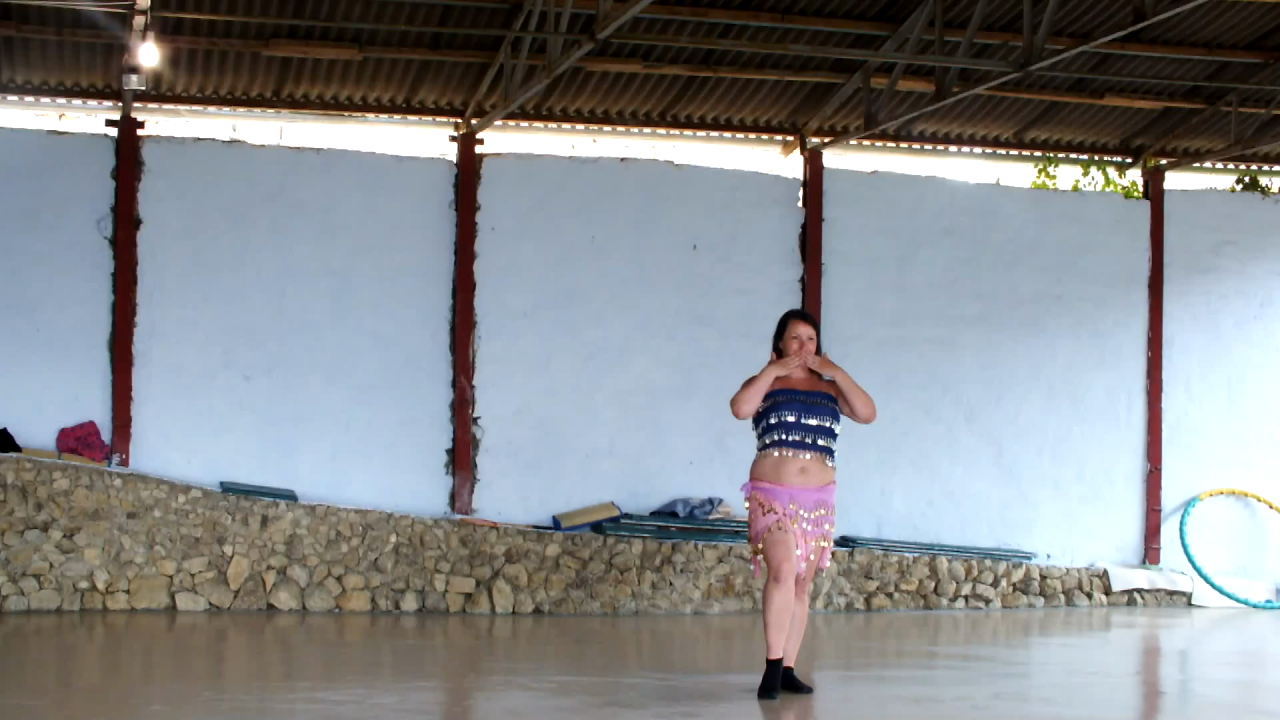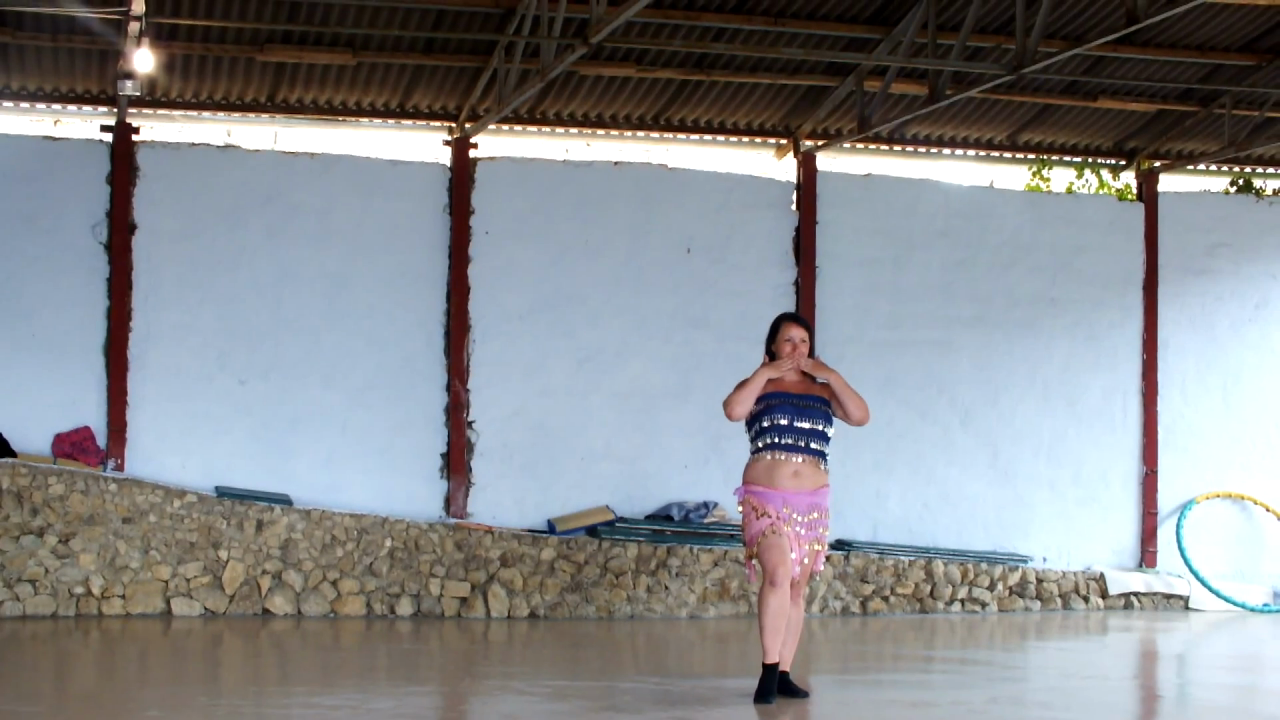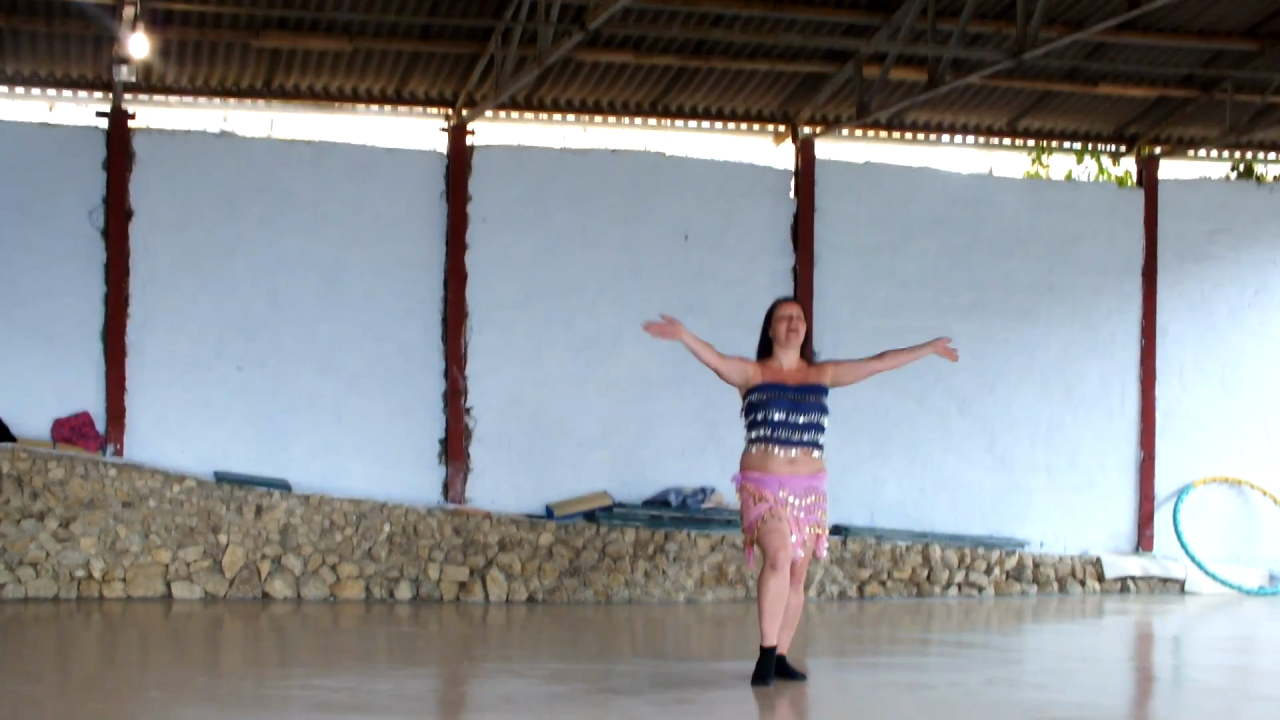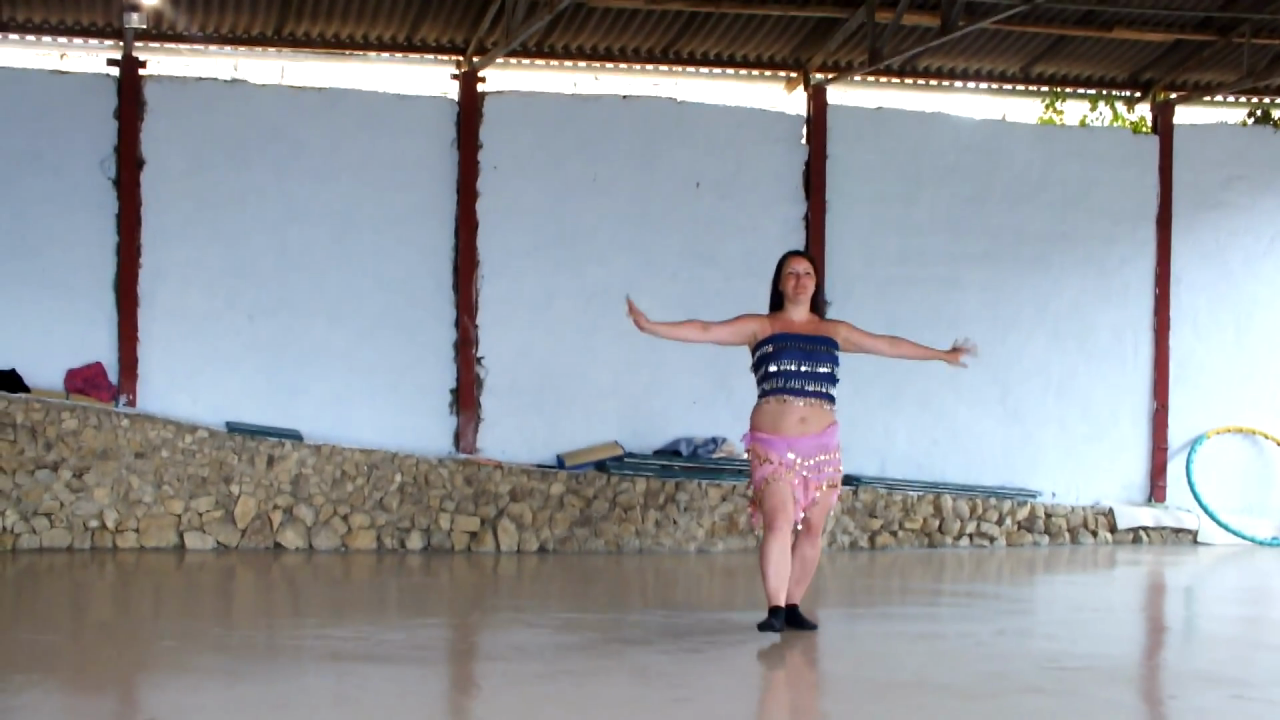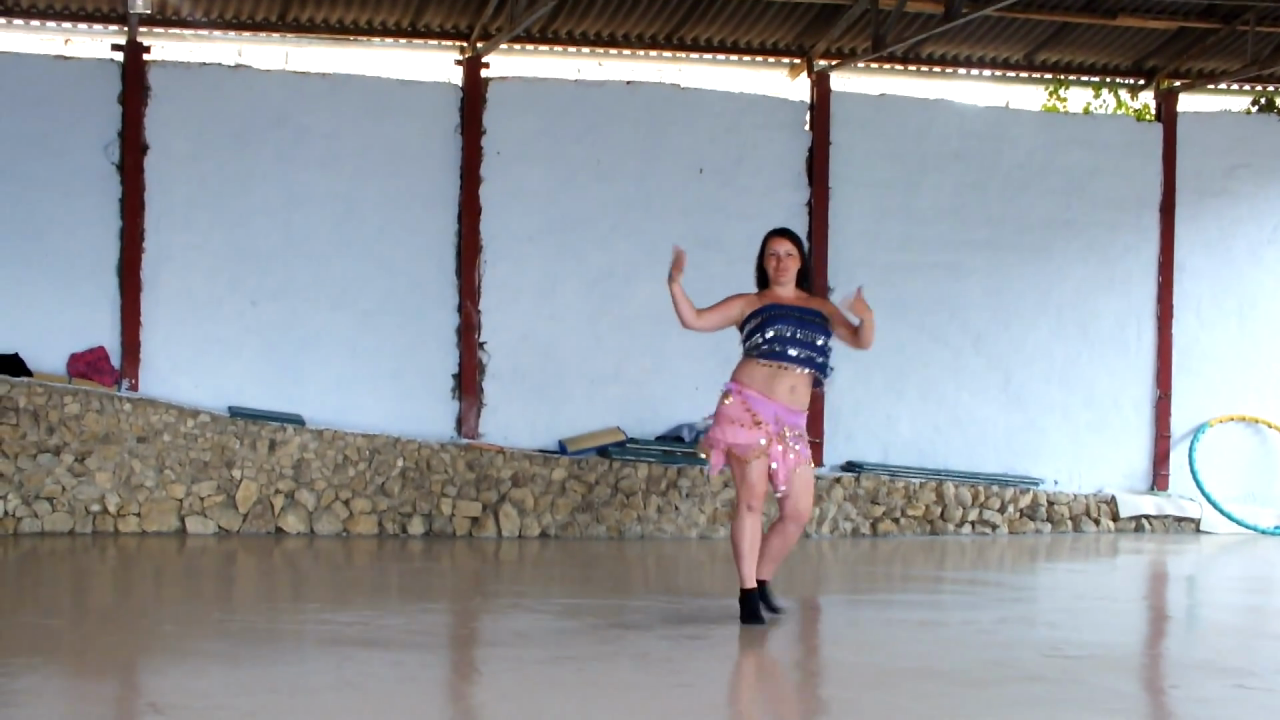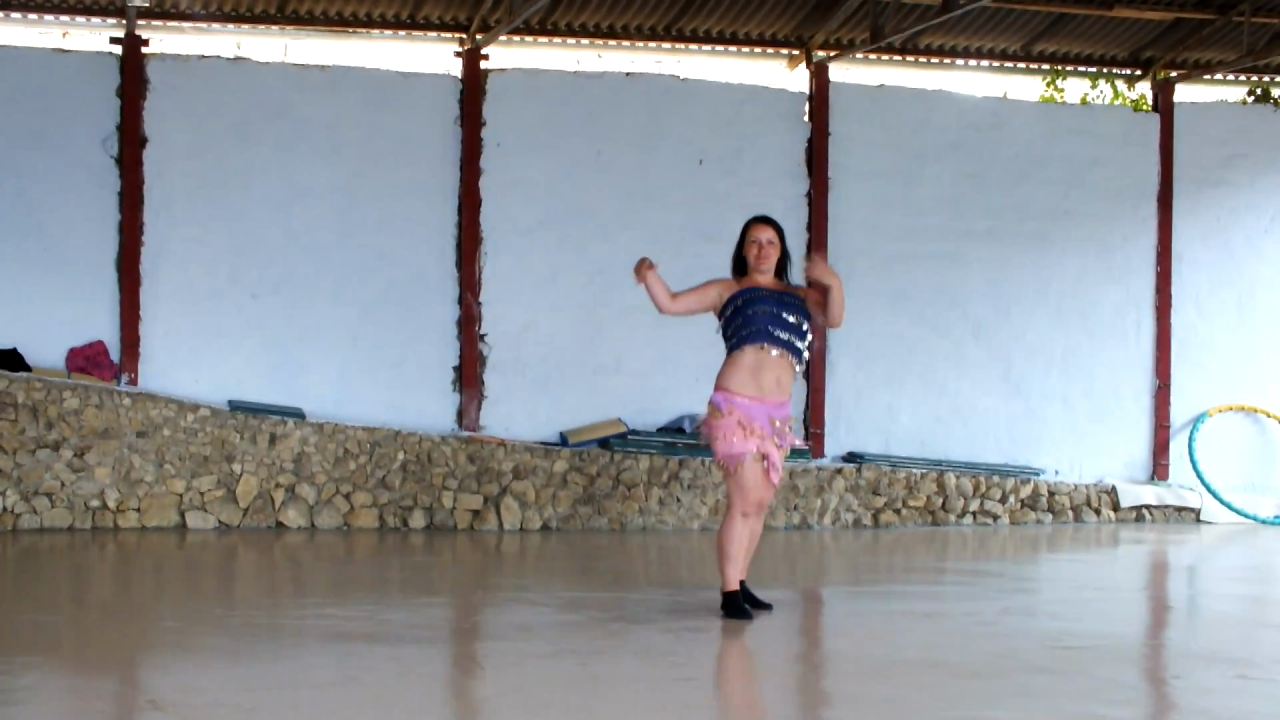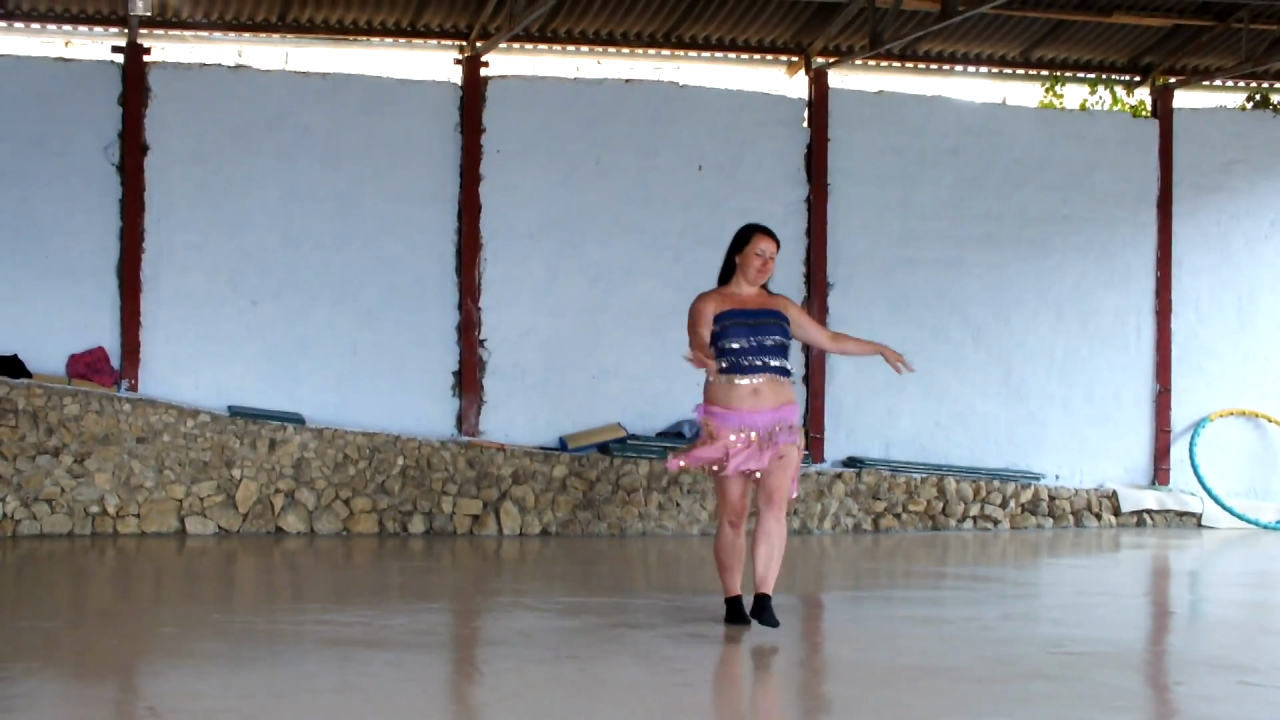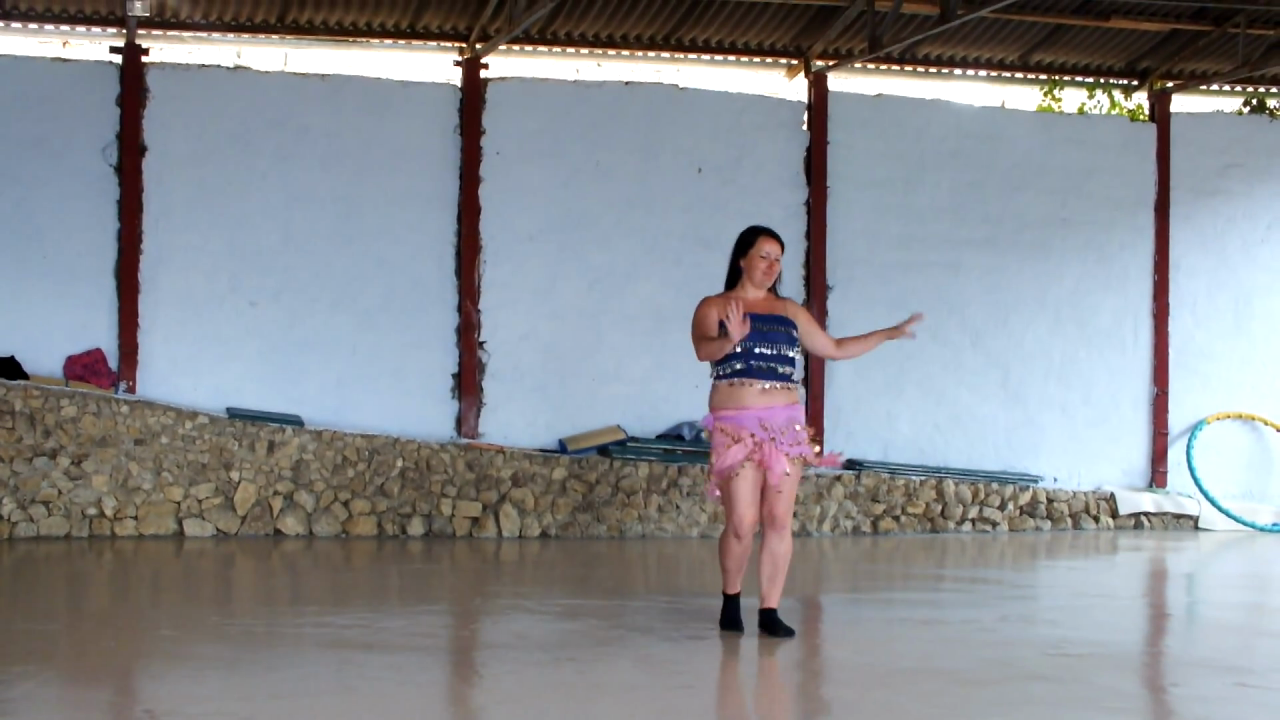
dt=0.4s
person 1, frame 1
left shoulder: (829, 387)
right shoulder: (764, 384)
left elbow: (868, 414)
right elbow: (739, 409)
left wrist: (837, 373)
right wrist: (771, 370)
left hip: (817, 497)
right hip: (772, 495)
left knee: (802, 586)
right knee: (782, 572)
left ankle: (787, 669)
right ankle: (772, 667)
person 1, frame 2
left shoulder: (822, 391)
right shoulder: (759, 387)
left elbow: (861, 417)
right elbow: (732, 411)
left wrist: (831, 375)
right wrist: (765, 372)
left hip: (812, 501)
right hip: (765, 498)
left knee: (796, 590)
right knee: (778, 577)
left ankle: (783, 674)
right ankle: (769, 671)
person 1, frame 3
left shoulder: (823, 373)
right shoulder: (752, 373)
left elbow: (879, 362)
right elbow: (714, 360)
left wrist: (928, 348)
right wrist: (682, 335)
left hip: (808, 486)
right hip: (763, 484)
left knee: (797, 575)
right knee: (778, 562)
left ankle: (781, 657)
right ankle: (767, 655)
person 1, frame 4
left shoulder: (834, 330)
right shoulder: (759, 327)
left elbow: (888, 345)
right elbow: (704, 331)
left wrist: (941, 354)
right wrist: (651, 326)
left hip: (821, 444)
right hip: (772, 443)
left knee: (811, 531)
right knee: (778, 523)
left ankle: (791, 607)
right ankle: (774, 610)
person 1, frame 5
left shoulder: (821, 308)
right shoulder: (749, 304)
left elbow: (860, 340)
right elbow: (693, 321)
left wrist: (864, 317)
right wrist: (676, 282)
left hip: (792, 421)
right hip: (748, 408)
left knee: (799, 512)
right knee: (751, 500)
left ankle: (760, 581)
right ankle: (749, 594)
person 1, frame 6
left shoulder: (800, 294)
right shoulder: (726, 288)
left elbow: (833, 318)
right elbow: (671, 303)
left wrist: (831, 283)
right wrist: (649, 275)
left hip: (775, 413)
right hip: (735, 407)
left knee: (759, 503)
right knee: (744, 504)
left ankle: (737, 583)
right ankle: (730, 594)
person 1, frame 7
left shoulder: (780, 306)
right shoulder: (709, 304)
left elbow: (827, 339)
right elbow: (698, 342)
left wrist: (880, 349)
right wrist: (705, 359)
left hip: (778, 421)
right hip: (728, 423)
left knee: (775, 505)
right knee: (732, 514)
left ankle: (763, 599)
right ankle: (733, 601)
person 1, frame 8
left shoulder: (789, 311)
right shoulder: (713, 307)
left elbow: (835, 349)
right elbow: (703, 350)
left wrist: (889, 332)
right wrist: (729, 337)
left hip: (783, 424)
right hip: (734, 427)
left knee: (779, 521)
right knee: (741, 524)
left ankle: (770, 611)
right ankle: (731, 600)
